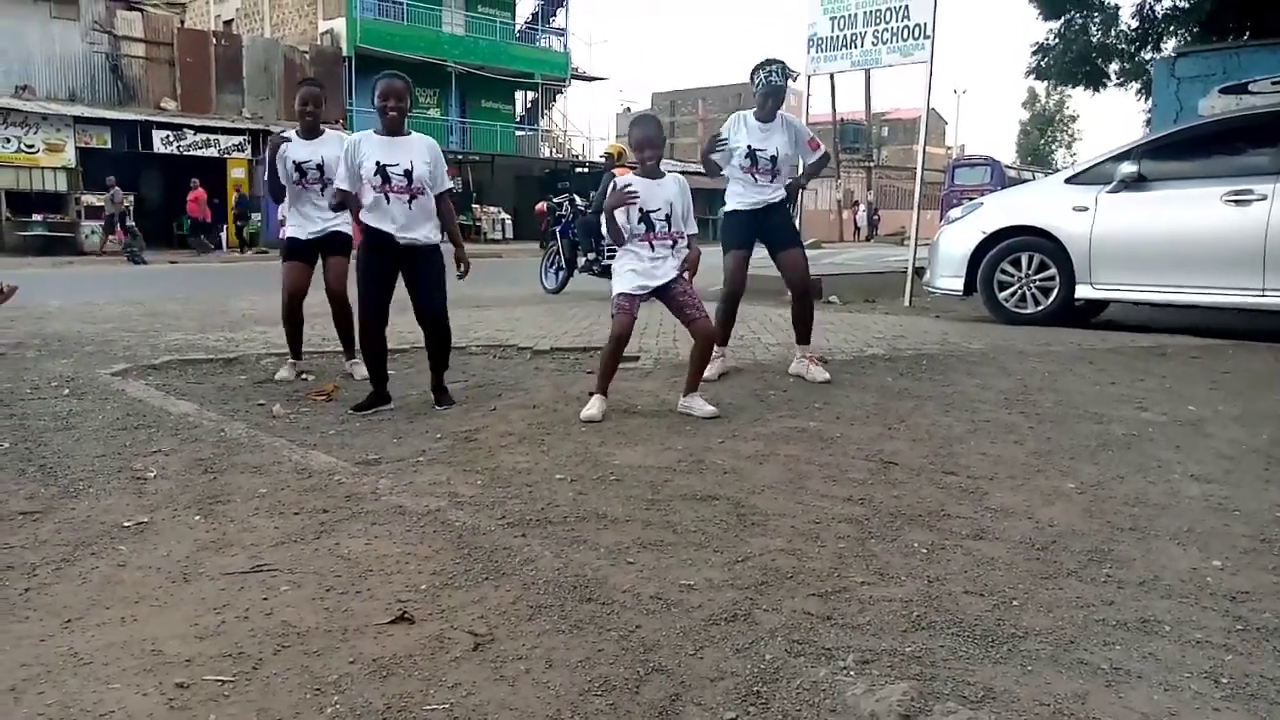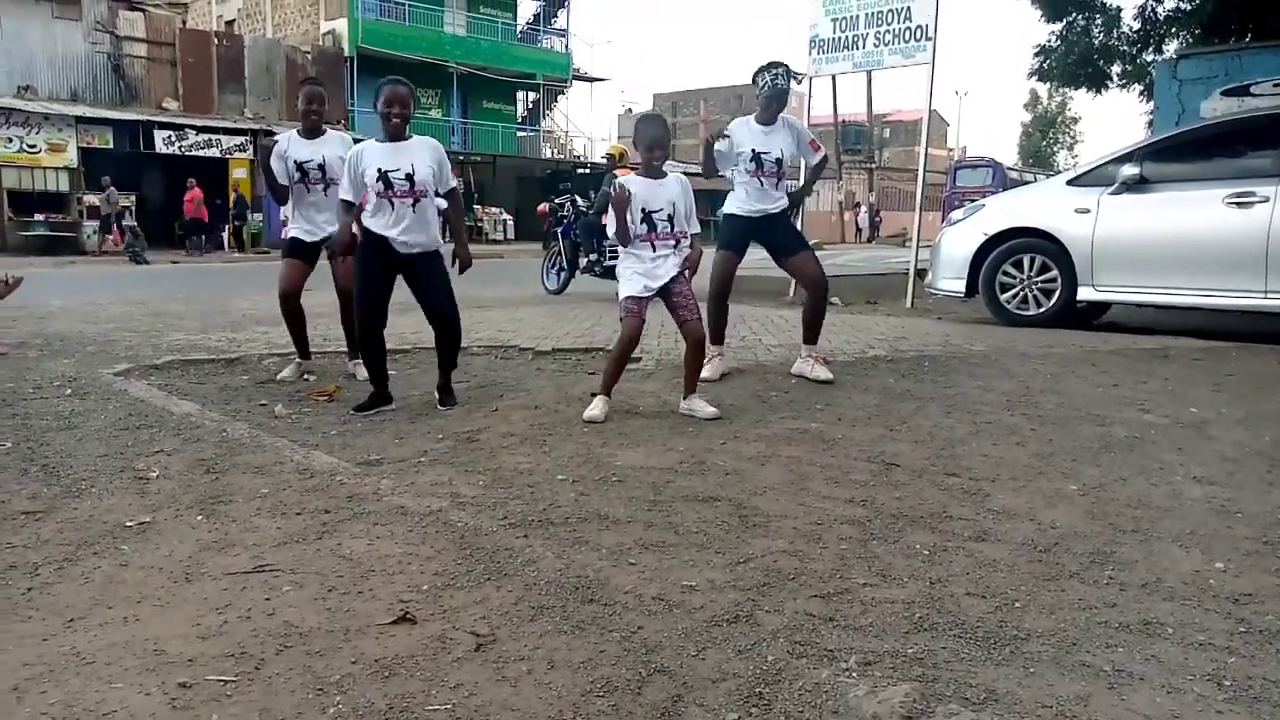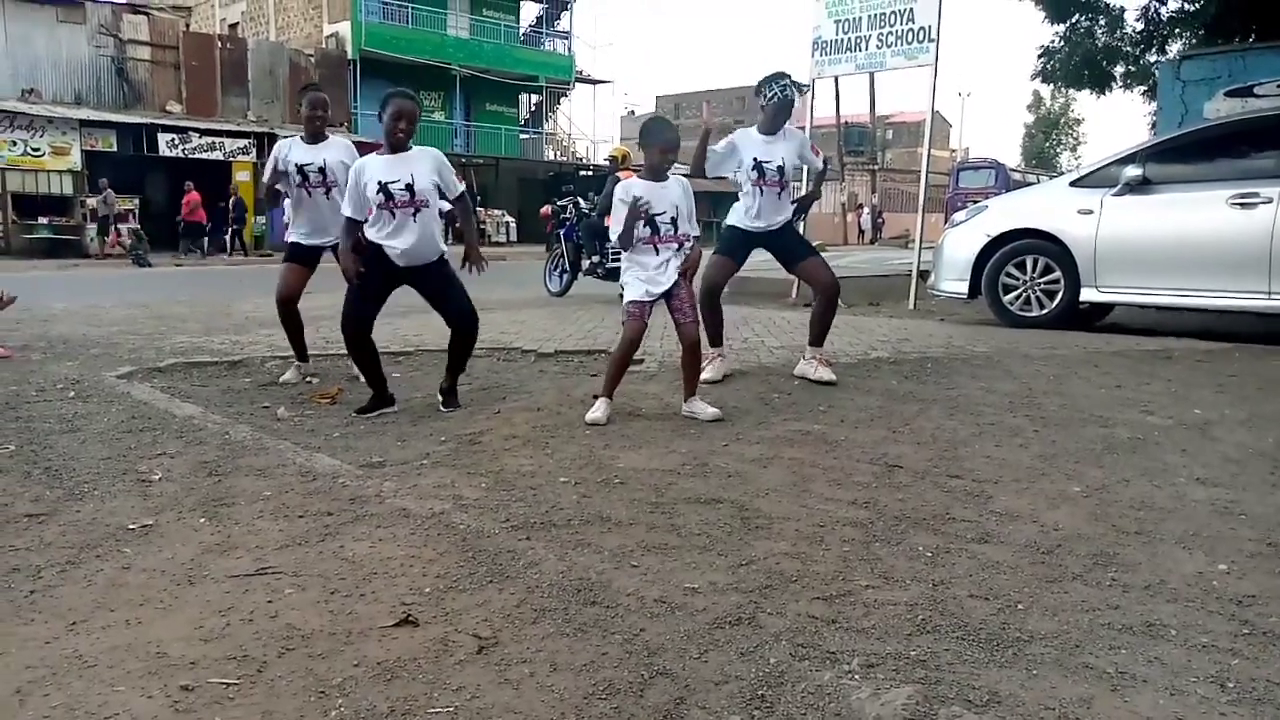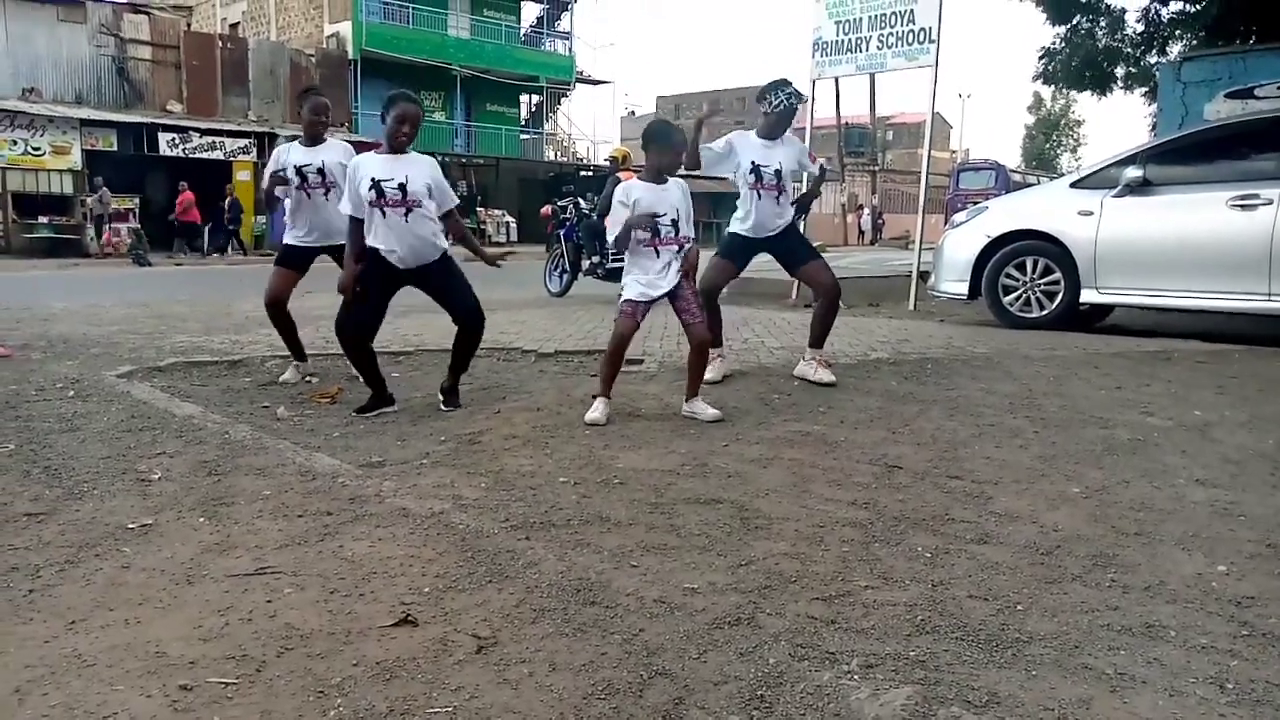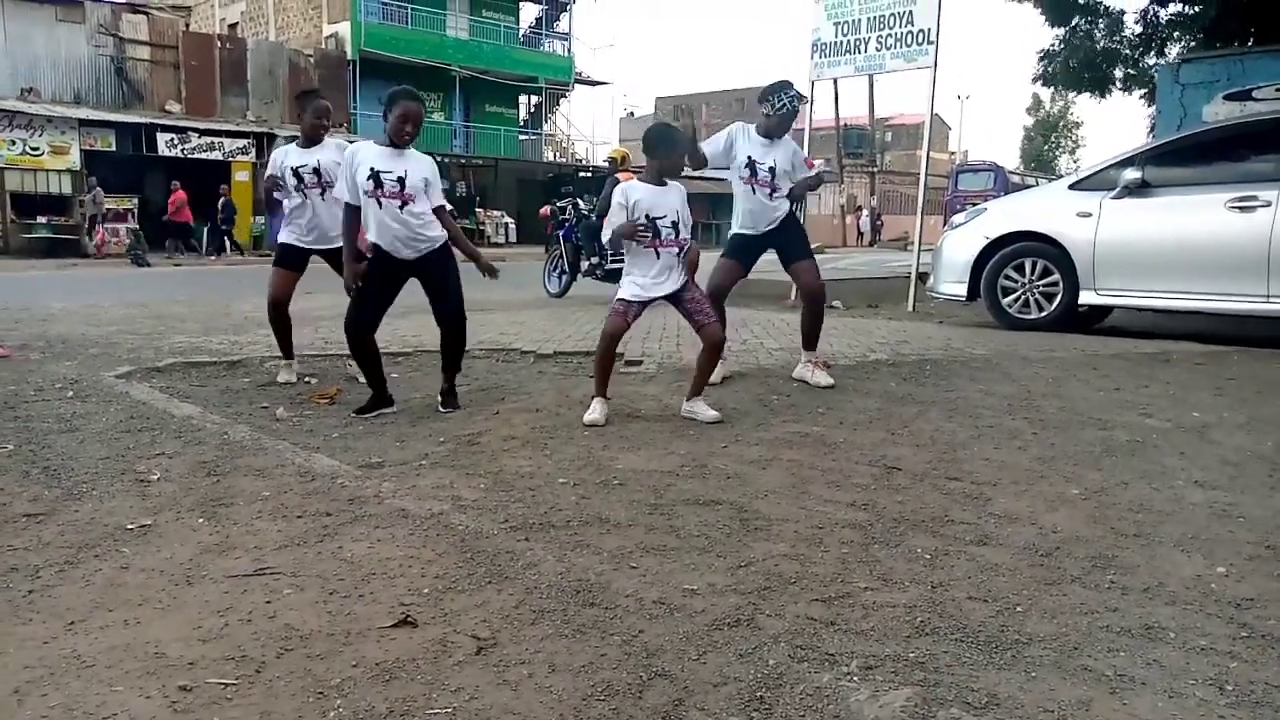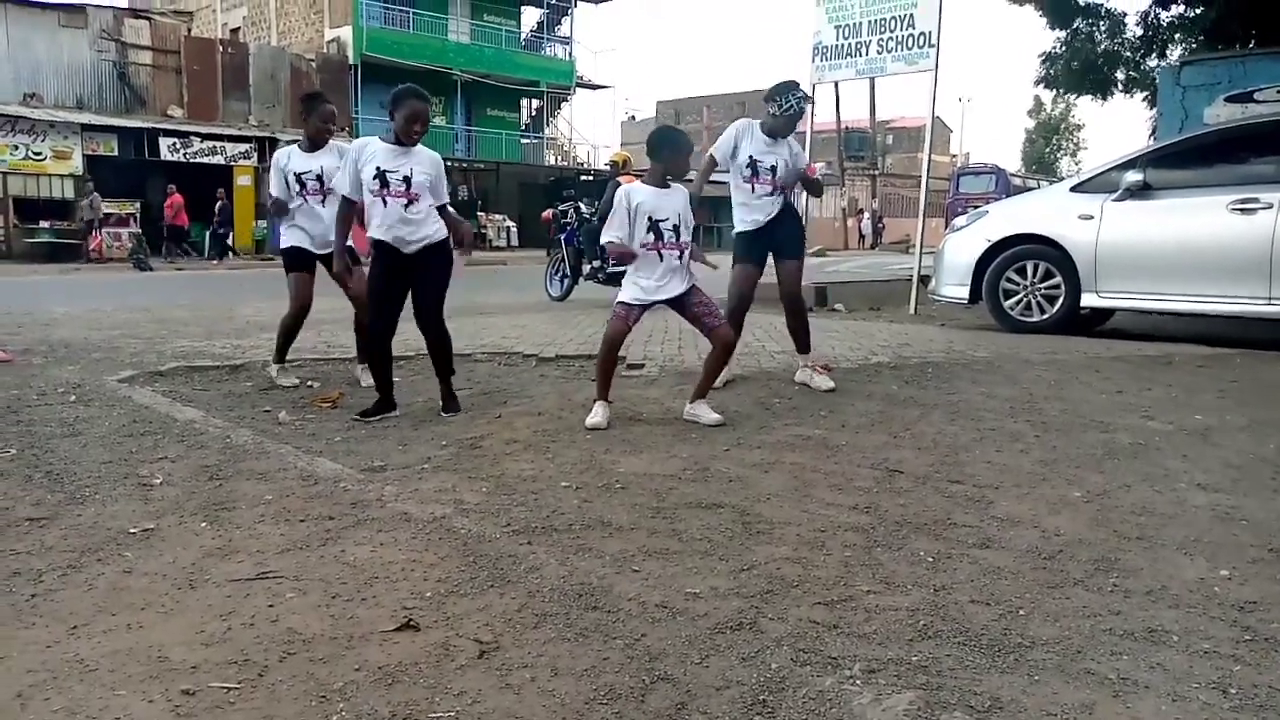
dt=0.1s
person 1, frame 1
left shoulder: (427, 145)
right shoulder: (358, 144)
left elbow: (443, 200)
right elbow: (344, 196)
left wrist: (458, 246)
right wrist: (342, 201)
left hip: (424, 245)
right hip: (378, 243)
left knee: (434, 316)
right knee: (371, 319)
left ankle: (438, 384)
right ankle: (379, 390)
person 1, frame 2
left shoulder: (430, 147)
right shoulder: (361, 153)
left elbow: (452, 196)
right elbow: (348, 206)
left wrist: (461, 243)
right wrist: (345, 226)
left hip: (424, 249)
right hip: (376, 246)
left knee: (446, 317)
right knee: (368, 322)
left ankle: (444, 384)
right ankle: (380, 391)
person 1, frame 3
left shoulder: (432, 159)
right shoulder: (363, 168)
left elbow: (461, 201)
right elbow: (353, 222)
left wrist: (471, 244)
right wrist: (347, 257)
left hip: (428, 260)
right hip: (379, 258)
left knee: (465, 319)
right knee: (353, 326)
left ankle: (449, 386)
right ankle: (381, 394)
person 1, frame 4
left shoulder: (427, 165)
right shoulder: (360, 165)
left elbow: (450, 217)
right elbow: (355, 222)
left wrist: (480, 253)
right wrist: (349, 264)
left hip: (433, 260)
right hip: (382, 261)
left knee: (472, 318)
right knee: (348, 328)
left ankle: (451, 385)
right ankle: (381, 393)
person 1, frame 5
left shoulder: (425, 163)
right shoulder: (356, 153)
left elbow: (441, 214)
right elbow: (351, 212)
left wrist: (475, 256)
right wrist: (352, 260)
left hip: (433, 253)
right hip: (384, 255)
left knee: (453, 321)
right knee: (357, 326)
left ankle: (448, 387)
right ankle: (381, 393)
person 1, frame 6
left shoulder: (431, 159)
right shoulder: (363, 148)
left elbow: (440, 209)
right elbow: (348, 203)
left wrist: (460, 226)
right wrist: (339, 253)
left hip: (432, 250)
right hip: (386, 252)
left knee: (431, 322)
right knee: (377, 328)
left ankle: (447, 390)
right ankle: (385, 398)
person 2, frame 1
left shoulder: (791, 125)
right shoulder: (736, 122)
left elbow: (822, 156)
right elbow: (713, 169)
left wrist: (800, 181)
right wrist: (706, 151)
left hip: (775, 210)
right hip: (739, 210)
left knee: (800, 284)
right knee: (734, 286)
left ankle: (803, 357)
right ankle: (718, 355)
person 2, frame 2
left shoulder: (792, 127)
right shoulder: (738, 128)
left elbow: (821, 158)
right elbow: (711, 172)
left wrist: (805, 188)
right wrist: (708, 147)
left hip: (777, 215)
right hip: (739, 214)
left knee: (818, 283)
right knee: (719, 285)
left ankle: (808, 357)
right ankle: (716, 354)
person 2, frame 3
left shoulder: (795, 137)
right shoulder: (740, 139)
left elbow: (822, 164)
right elbow: (698, 169)
left wrist: (813, 192)
right wrist: (704, 137)
left hip: (782, 227)
right hip: (742, 226)
left knee: (829, 287)
right knee: (709, 287)
left ankle: (811, 358)
right ankle: (716, 356)
person 2, frame 4
left shoulder: (792, 144)
right shoulder: (737, 141)
left elbow: (819, 170)
right elbow: (691, 164)
left wrist: (812, 192)
right wrist: (698, 127)
left hip: (785, 230)
right hip: (744, 231)
left knee: (830, 289)
right knee: (707, 288)
left ankle: (811, 360)
right ankle: (717, 357)
person 2, frame 5
left shoulder: (789, 145)
right shoulder: (736, 133)
left elbow: (815, 177)
right elbow: (699, 161)
left wrist: (804, 184)
right wrist: (691, 137)
left hip: (785, 224)
right hip: (746, 229)
left knee: (815, 292)
right knee: (714, 290)
left ankle: (809, 361)
right ankle: (717, 359)
person 2, frame 6
left shoulder: (791, 147)
right shoulder: (741, 129)
left elbow: (817, 189)
right elbow: (711, 162)
left wrist: (803, 178)
right wrist: (696, 190)
left hip: (784, 221)
right hip: (748, 227)
left knee: (792, 296)
right knee: (739, 297)
left ankle: (807, 366)
person 3, frame 1
left shoulder: (678, 183)
right shoulder: (622, 186)
left elbow: (689, 229)
right elbow: (618, 239)
left wrist: (694, 250)
right wrist: (609, 209)
left hip: (672, 270)
right hip: (633, 270)
left knee: (707, 332)
right knee: (620, 331)
left ankle: (690, 396)
right ankle: (599, 396)
person 3, frame 2
left shoulder: (680, 182)
right shoulder: (625, 186)
left elbow: (692, 229)
right elbow: (624, 240)
left wrist: (696, 249)
right wrist: (617, 210)
left hip: (673, 270)
right hip: (637, 271)
left knee: (697, 335)
right knee: (630, 334)
left ankle: (690, 398)
right ankle: (602, 396)
person 3, frame 3
left shoulder: (682, 185)
right shoulder: (626, 189)
left elbow: (692, 231)
right elbow: (624, 244)
left wrist: (695, 250)
right wrist: (630, 221)
left hip: (676, 272)
right hip: (640, 274)
left knee: (691, 338)
right knee: (631, 337)
left ankle: (691, 400)
right ankle: (604, 399)
person 3, frame 4
left shoulder: (680, 187)
right shoulder: (626, 190)
right elbow: (619, 245)
left wrist: (693, 251)
right wrist: (629, 225)
left hip: (677, 274)
right hip: (641, 277)
left knee: (702, 338)
right knee: (621, 334)
left ankle: (692, 400)
right ankle: (602, 399)
person 3, frame 5
left shoulder: (679, 192)
right shoulder: (626, 191)
right elbow: (614, 240)
left wrist: (692, 252)
right wrist: (621, 231)
left hip: (678, 278)
right hip: (639, 279)
left knee: (716, 336)
right knee: (611, 332)
left ankle: (693, 400)
right ankle: (599, 399)
person 3, frame 6
left shoulder: (682, 194)
right shoulder: (629, 193)
right elbow: (611, 242)
left wrist: (695, 254)
right wrist: (618, 250)
left hip: (681, 282)
right hip: (641, 282)
left knee: (727, 338)
right knee: (612, 336)
left ankle: (696, 403)
right ankle: (601, 403)
person 4, frame 1
left shoulder: (341, 141)
right shoulder: (283, 144)
right elbow: (277, 197)
right wrist: (271, 158)
left hip: (336, 226)
right hip: (299, 229)
left knee: (337, 292)
right knee: (292, 294)
left ankle: (352, 358)
right ankle: (294, 359)
person 4, frame 2
left shoulder: (343, 141)
right shoulder: (282, 145)
right elbow: (280, 198)
right wrist: (265, 161)
left hip: (338, 226)
right hip: (301, 229)
left knee: (347, 291)
right knee: (287, 292)
left ankle: (356, 357)
right ankle: (302, 358)
person 4, frame 3
left shoulder: (345, 147)
right shoulder: (284, 149)
right elbow: (273, 201)
right wrist: (272, 183)
left hip: (345, 231)
right hip: (303, 235)
right knee: (285, 297)
right ankle: (301, 361)
person 4, frame 4
left shoulder: (344, 150)
right shoulder: (283, 153)
right elbow: (270, 206)
right wrist: (269, 187)
left hip: (342, 234)
right hip: (299, 237)
right knee: (273, 299)
right ankle: (299, 360)
person 4, frame 5
left shoulder: (341, 149)
right shoulder: (282, 155)
right elbow: (271, 202)
right wrist: (270, 187)
left hip: (337, 236)
right hip: (294, 237)
right knee: (276, 301)
right ankle: (288, 360)
person 4, frame 6
left shoulder: (342, 152)
right shoulder: (283, 157)
right elbow: (278, 208)
right wrist: (276, 205)
left hip: (338, 240)
right hip: (298, 240)
left knee: (364, 299)
right knee: (300, 307)
left ankle: (364, 364)
right ankle: (278, 363)
